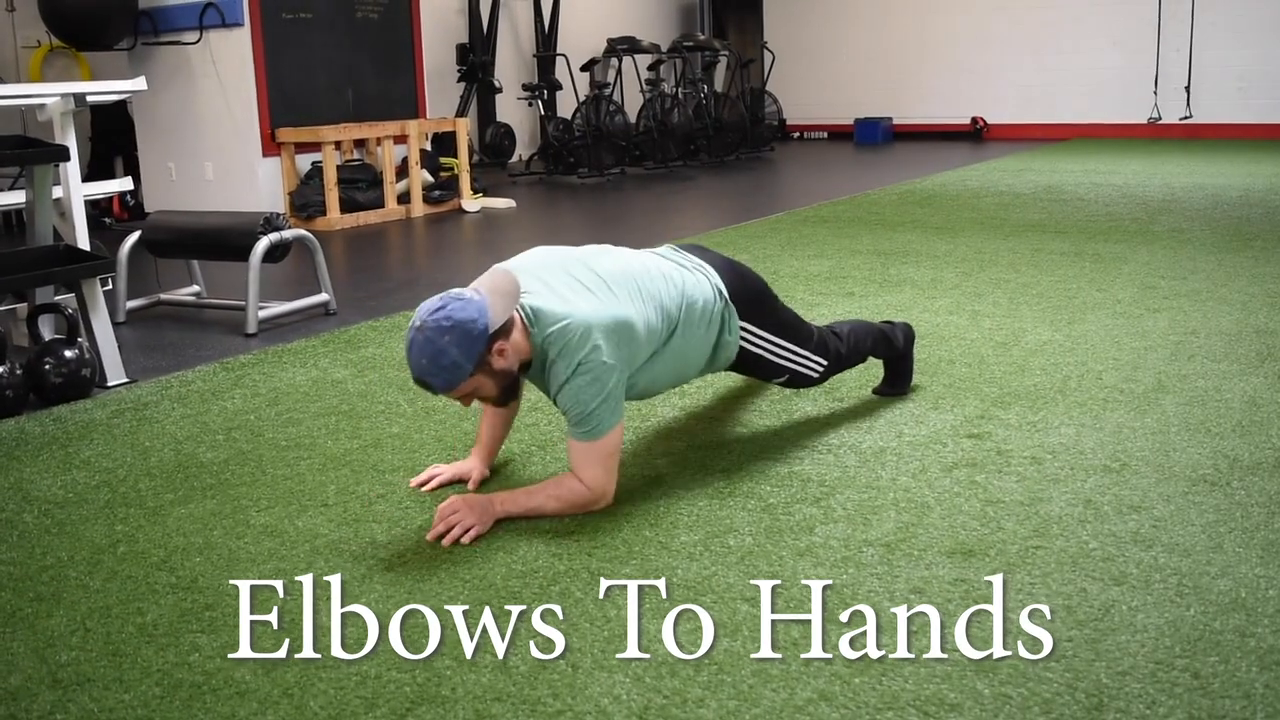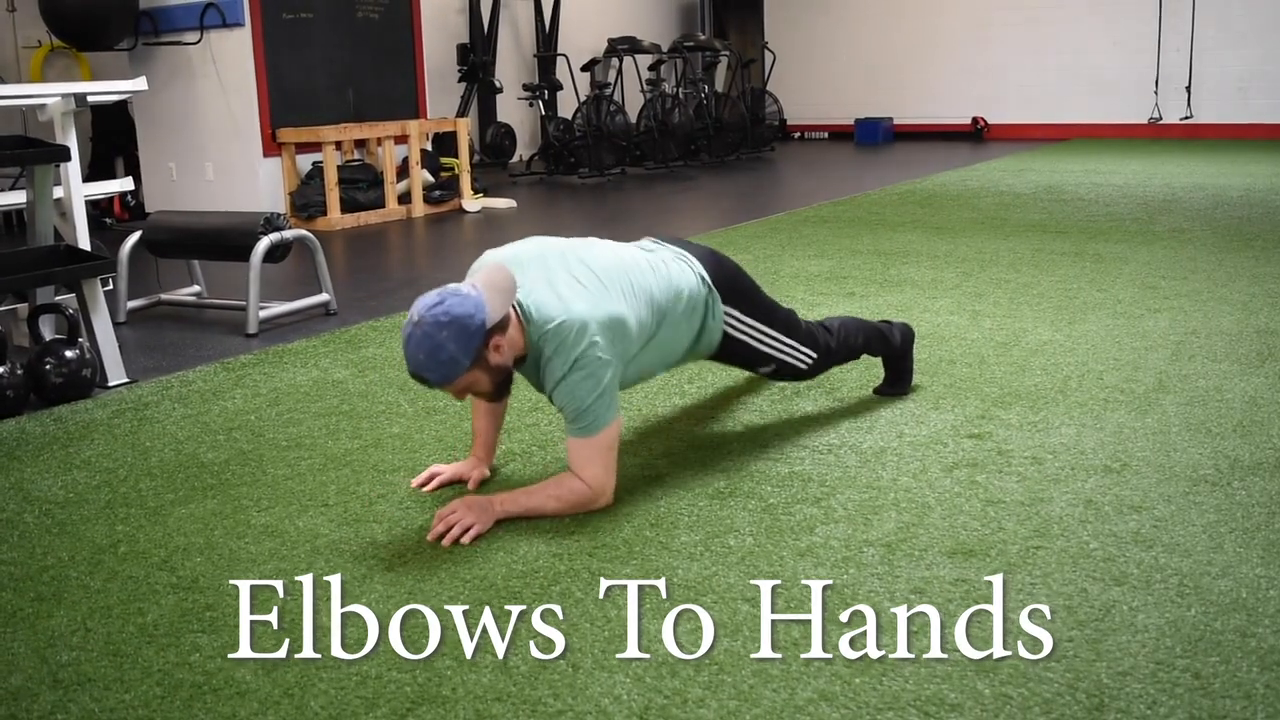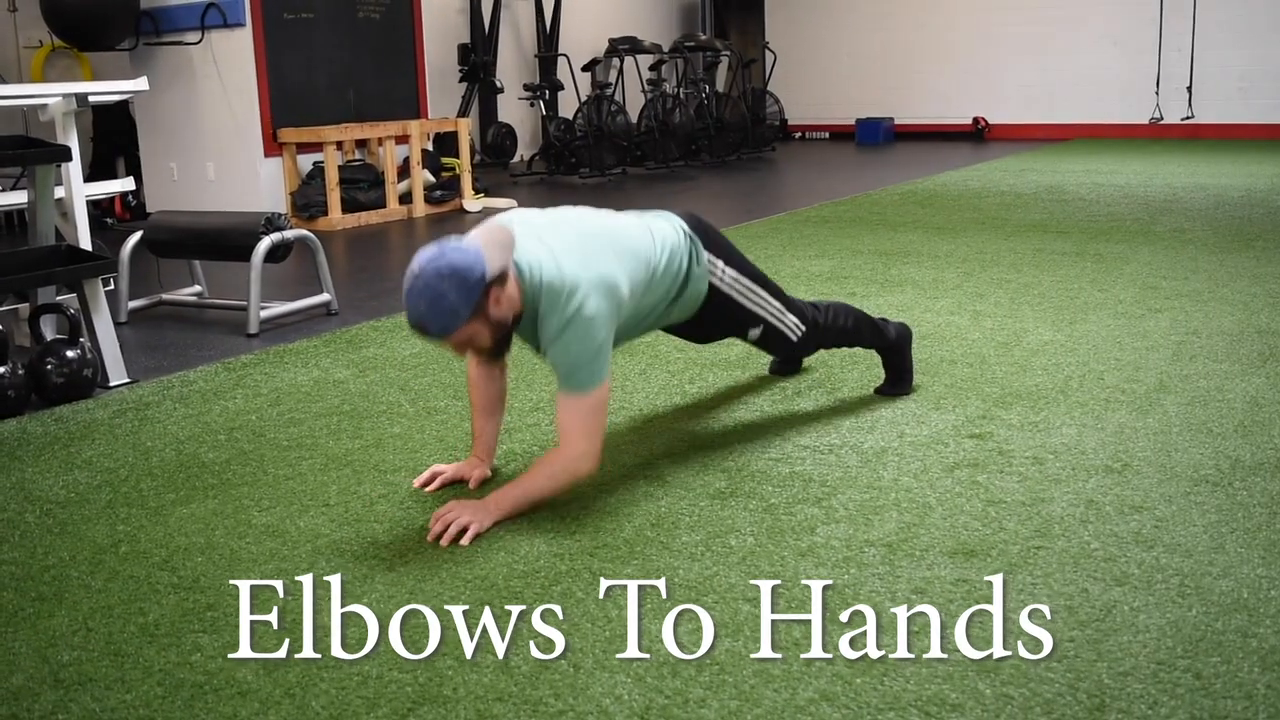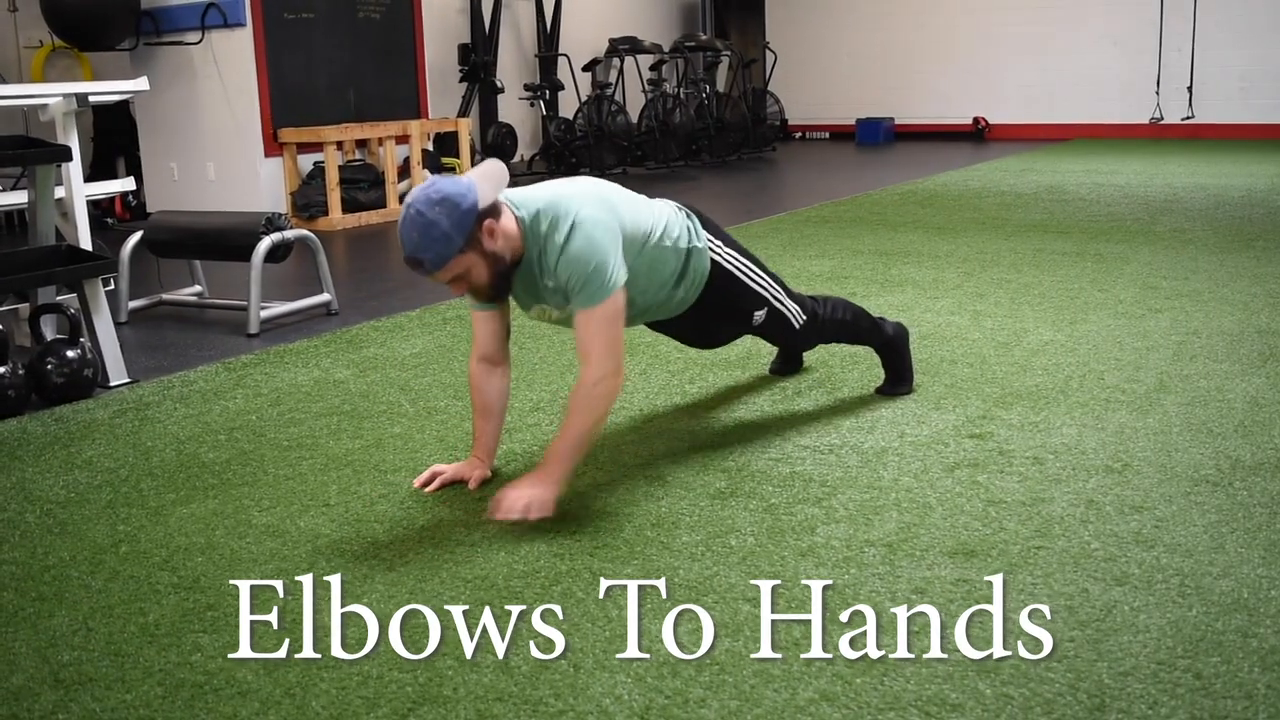
dt=0.2s
person 1, frame 1
left shoulder: (582, 354)
right shoulder: (500, 288)
left elbow: (596, 489)
right elbow: (511, 380)
left wrist: (493, 505)
right wrist: (480, 456)
left hip: (724, 310)
right hip: (677, 269)
left knee: (818, 359)
left ankle: (893, 341)
person 1, frame 2
left shoulder: (576, 349)
right shoulder: (487, 284)
left elbow: (595, 487)
right elbow: (496, 375)
left wrist: (493, 506)
right wrist: (478, 459)
left hip: (706, 299)
right hip: (660, 263)
left knee: (809, 352)
left ankle: (891, 341)
right ankle: (777, 326)
person 1, frame 3
left shoulder: (573, 305)
right shoulder: (481, 258)
left elbow: (581, 454)
right elbow: (488, 365)
left wrist: (492, 506)
right wrist: (479, 458)
left hip: (691, 262)
right hip: (645, 245)
left knee: (798, 330)
right knee: (744, 334)
left ankle: (888, 338)
right ankle: (786, 351)
person 1, frame 4
left shoulder: (577, 234)
right shoulder: (481, 236)
left elbow: (604, 372)
right elbow: (489, 360)
left wrist: (548, 478)
right wrist: (479, 458)
left hip: (693, 259)
left knee: (799, 320)
right knee: (724, 333)
left ankle: (886, 337)
right ankle: (790, 352)
